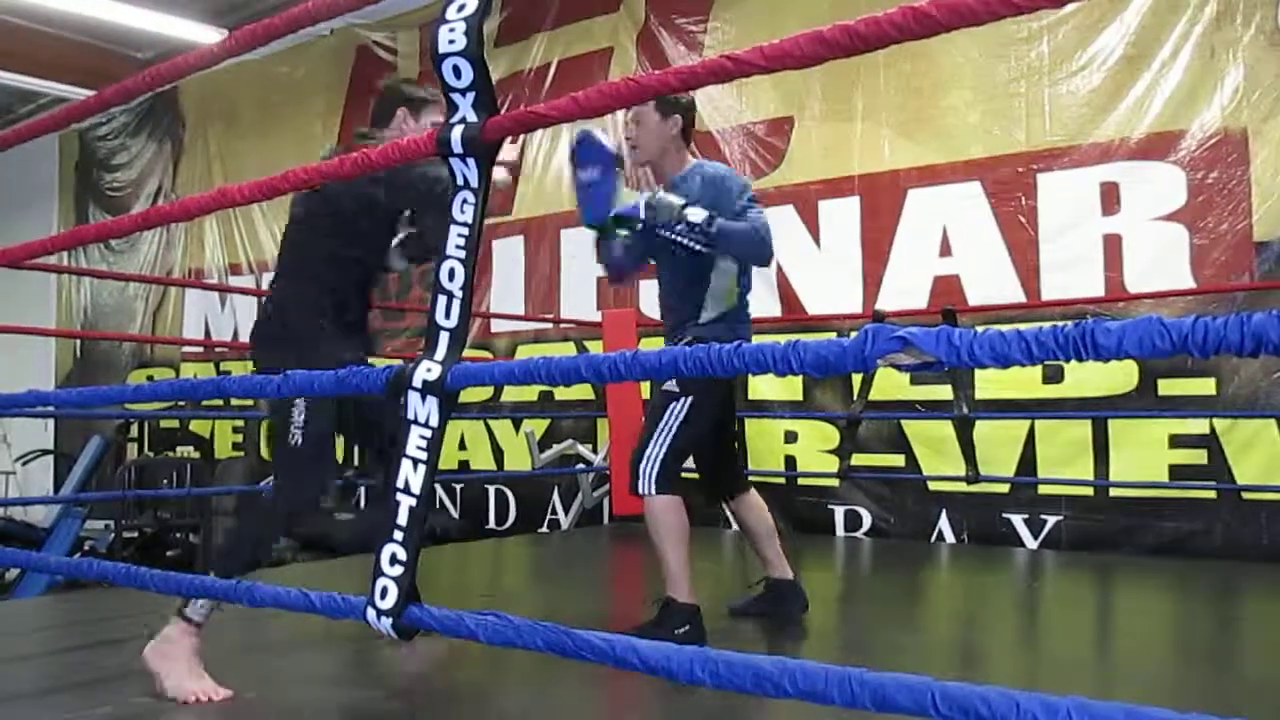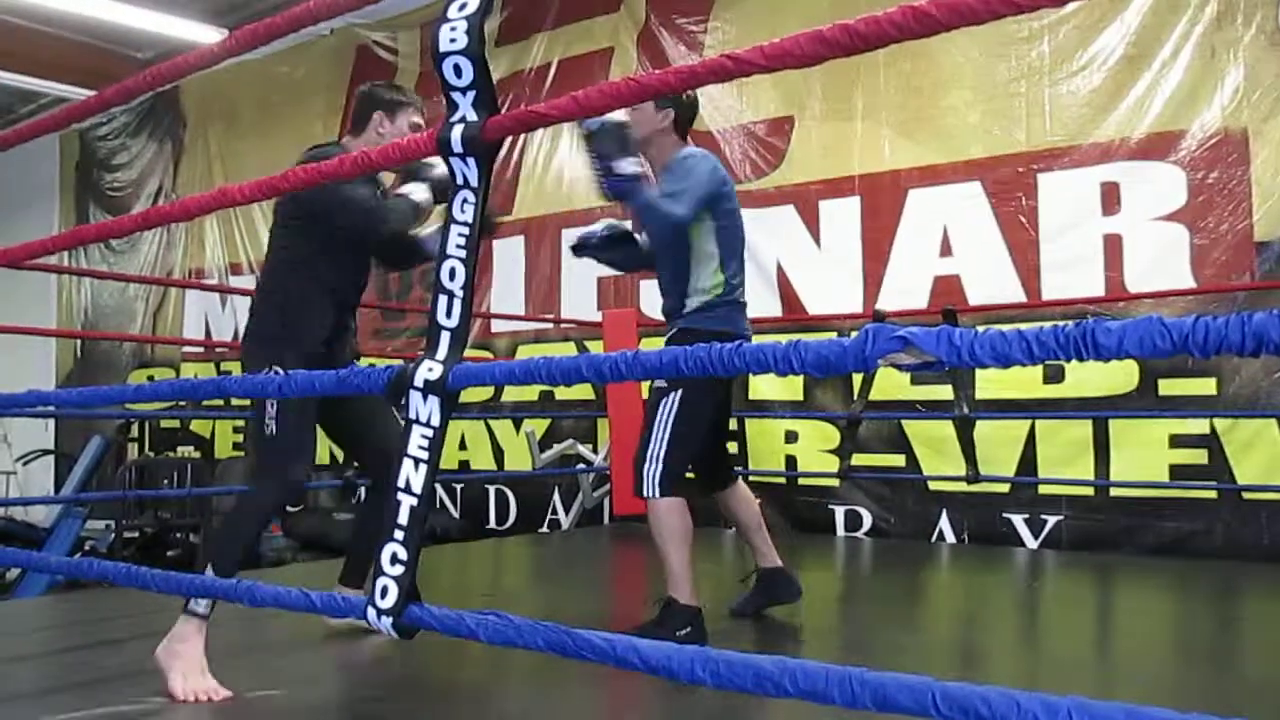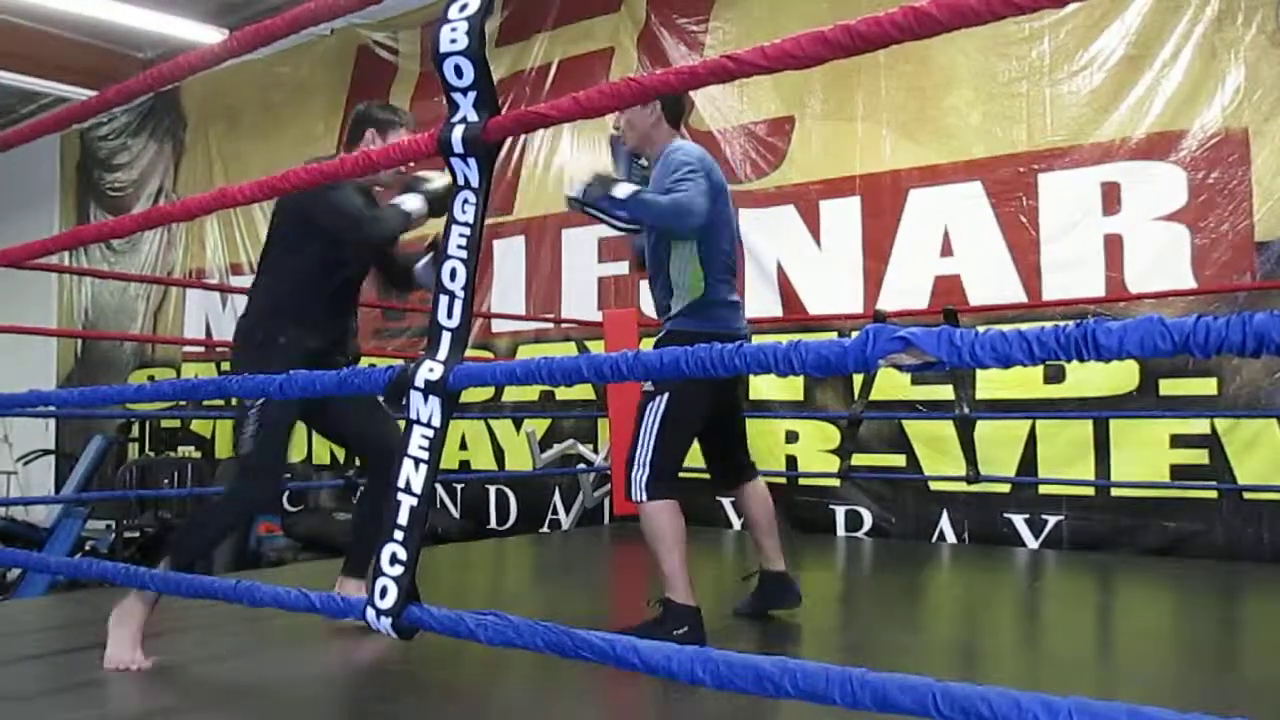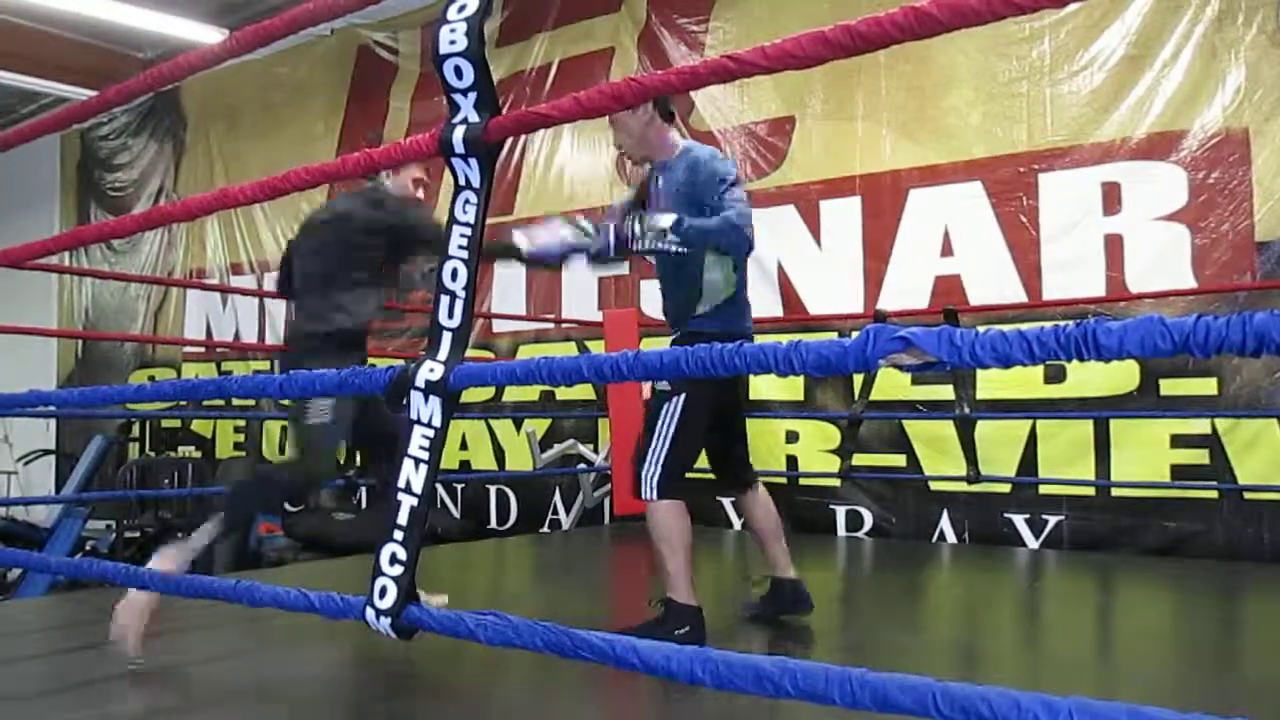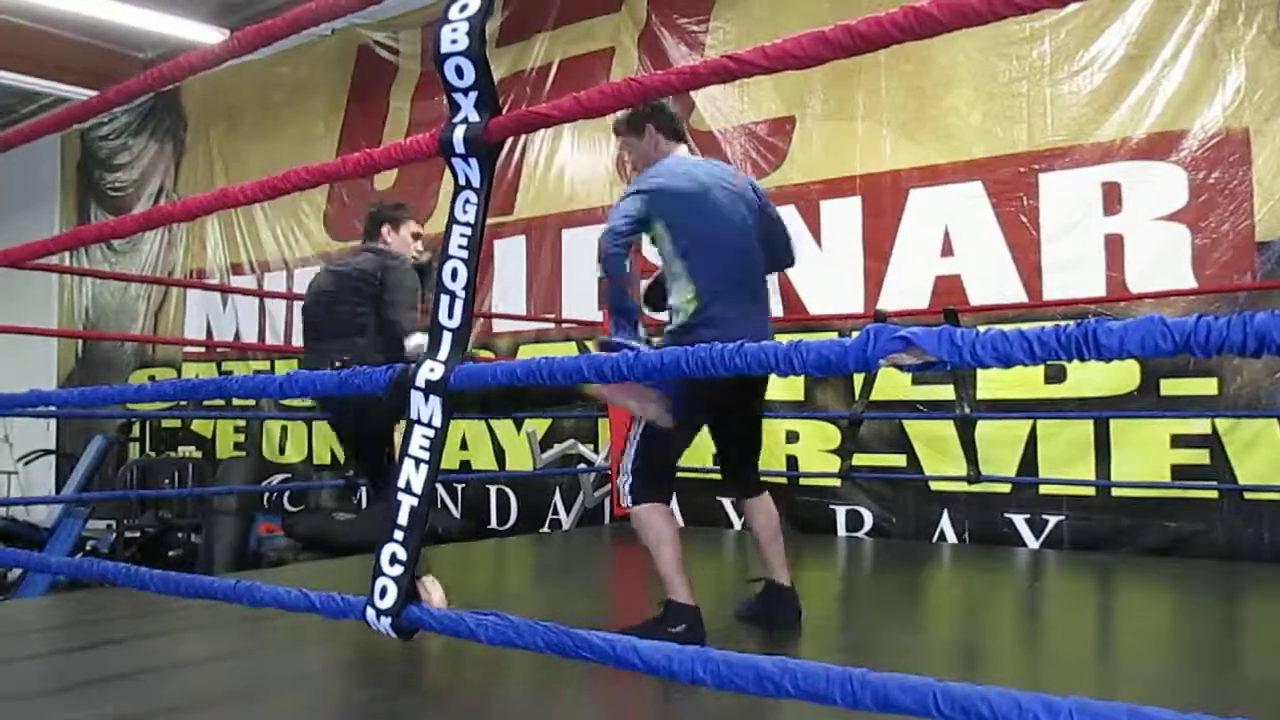
dt=0.2s
person 1, frame 1
left shoulder: (716, 181)
right shoulder: (657, 195)
left elbow: (758, 247)
right elbow: (619, 266)
left wrist: (682, 215)
right wrist: (609, 220)
left hip: (712, 344)
right hip: (696, 346)
left knee: (652, 470)
right knee: (725, 475)
left ankle: (681, 615)
right ankle: (783, 586)
person 1, frame 2
left shoulder: (696, 166)
right shoulder: (659, 177)
left elbow: (663, 225)
right elbow: (650, 253)
left wrist: (619, 163)
right wrist: (612, 238)
left hip: (705, 335)
right hip: (704, 337)
left knee: (657, 470)
right knee: (714, 468)
left ankle: (683, 615)
right ankle: (774, 575)
person 1, frame 3
left shoulder: (682, 159)
right shoulder: (674, 164)
left elbow: (687, 219)
left wrist: (612, 192)
left hip: (696, 337)
right hip: (719, 336)
left knee: (648, 474)
right knee: (730, 462)
left ankle: (680, 616)
right ankle: (776, 579)
person 1, frame 4
left shoulder: (701, 164)
right shoulder: (665, 178)
left elbow: (735, 233)
right elbow: (636, 237)
left wrist: (657, 224)
left hip: (707, 338)
right hip: (712, 339)
left knee: (657, 474)
right knee: (734, 468)
left ankle: (682, 616)
right ankle: (787, 587)
person 1, frame 5
left shoulder: (656, 183)
right shoulder: (739, 181)
left elbow: (614, 245)
right elbow: (783, 254)
left wrist: (624, 327)
left hip: (697, 348)
right hip: (751, 346)
left knee: (641, 479)
right knee: (744, 473)
left ankle: (680, 615)
right ankle: (780, 594)
person 2, frame 1
left shoulder: (387, 182)
right shoulder: (366, 170)
left elbow: (408, 249)
right elbow: (447, 192)
right wrist: (489, 178)
left hip: (340, 348)
right hip: (298, 347)
right knee: (301, 491)
right ankle: (177, 639)
person 2, frame 2
left shoulder: (366, 186)
right shoulder: (324, 166)
left elbow: (402, 251)
right elbow: (384, 222)
right wrist: (425, 183)
left hip: (329, 353)
right hip: (284, 351)
left knee: (393, 462)
right knee: (280, 484)
left ankle: (350, 598)
right ankle: (185, 636)
person 2, frame 3
left shoulder: (365, 202)
right shoulder: (319, 187)
left elbow: (399, 275)
right elbow: (375, 231)
right wrist: (420, 196)
left hip: (329, 361)
right hip: (275, 354)
left knee: (391, 453)
right knee: (256, 484)
left ankle: (353, 588)
right ankle: (138, 605)
person 2, frame 4
left shoulder: (324, 218)
right shoulder: (383, 204)
left elbow: (287, 281)
right elbow: (453, 243)
right wrist: (521, 246)
left hip: (337, 360)
right hip: (326, 353)
left knee: (398, 448)
right knee: (314, 468)
right ankle: (178, 559)
person 2, frame 5
left shoulder: (323, 278)
right shoulder: (392, 265)
right elbow: (403, 331)
left hip: (341, 400)
right hip: (382, 385)
left knee: (387, 488)
right knee: (506, 389)
